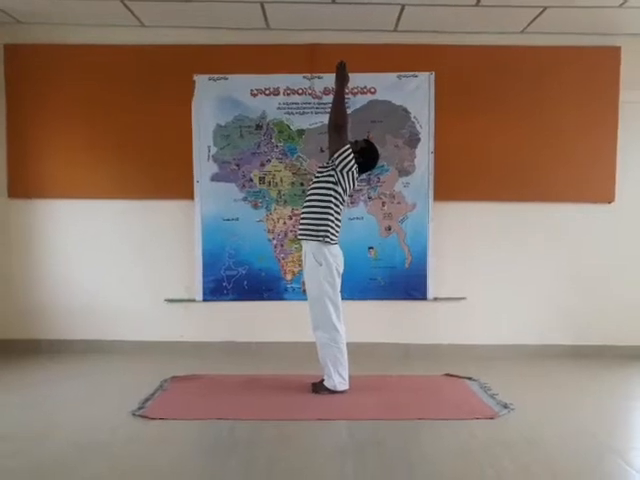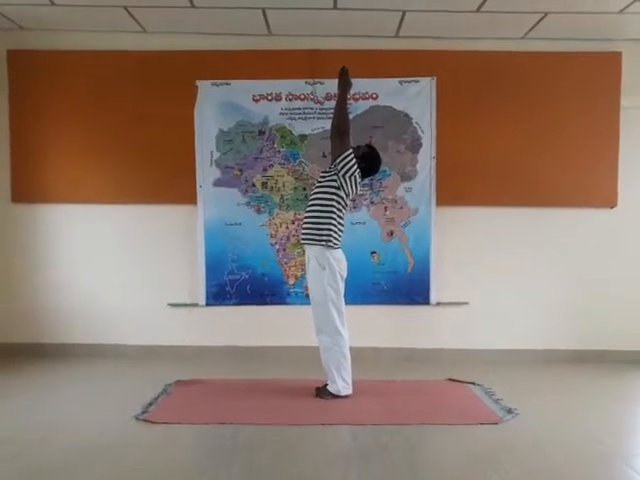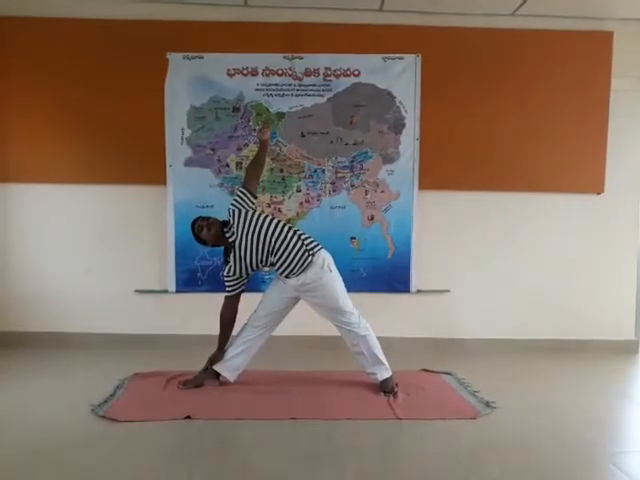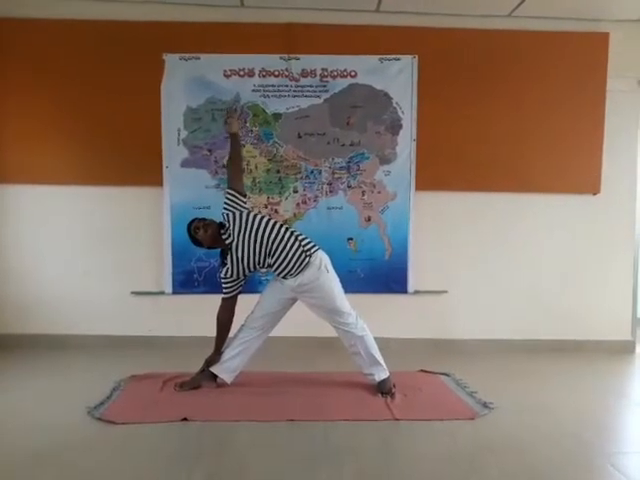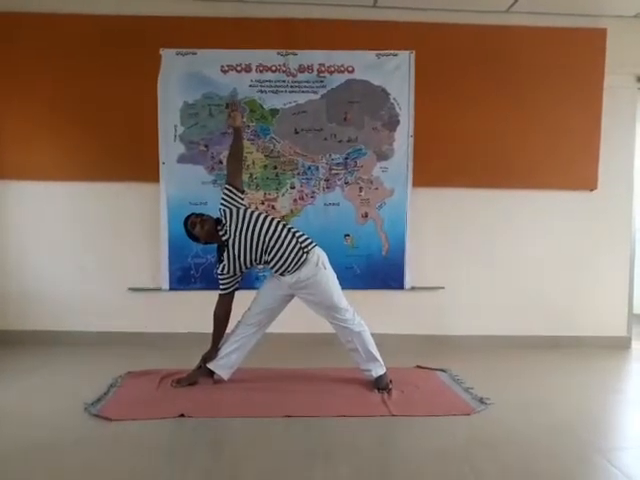
dt=1s
person 1, frame 1
left shoulder: (346, 171)
right shoulder: (338, 171)
left elbow: (337, 128)
right elbow: (337, 130)
left wrist: (340, 87)
right wrist: (339, 89)
left hip: (322, 253)
right hip: (318, 252)
left knee: (328, 319)
right knee: (324, 319)
left ankle: (337, 381)
right ankle: (334, 377)
person 1, frame 2
left shoulder: (348, 175)
right shoulder: (339, 177)
left elbow: (339, 133)
right elbow: (339, 137)
left wrist: (342, 93)
right wrist: (342, 94)
left hip: (325, 258)
right hip: (321, 257)
left knee: (330, 324)
right knee: (328, 324)
left ankle: (340, 387)
right ankle: (337, 382)
person 1, frame 3
left shoulder: (238, 213)
right shoulder: (233, 265)
left elbow: (251, 177)
right elbow: (230, 306)
left wrist: (264, 144)
right wrist: (219, 350)
left hip: (315, 265)
right hip: (289, 279)
left knee: (349, 321)
right knee: (257, 324)
left ankle: (384, 375)
right ankle: (219, 371)
person 1, frame 4
left shoulder: (232, 214)
right shoulder: (230, 266)
left elbow: (234, 173)
right elbow: (227, 308)
left wrist: (234, 135)
right wrist: (216, 353)
left hip: (312, 266)
right hip: (286, 280)
left knee: (347, 321)
right knee: (254, 325)
left ankle: (381, 376)
right ankle: (215, 373)
person 1, frame 5
left shoulder: (229, 210)
right shoulder: (226, 261)
left elbow: (234, 168)
right elbow: (224, 304)
left wrist: (237, 130)
right wrist: (213, 349)
left hip: (309, 262)
right hip: (284, 277)
left knee: (344, 318)
right knee: (251, 322)
left ankle: (378, 372)
right ankle: (211, 369)
